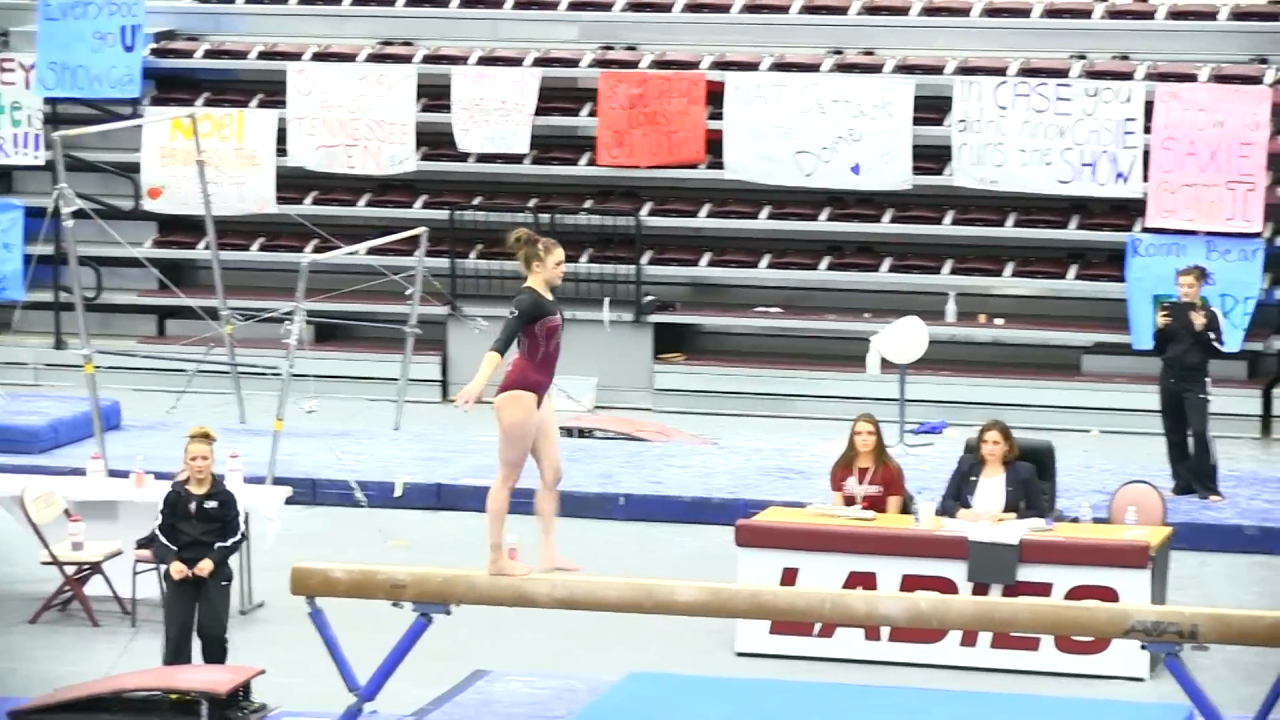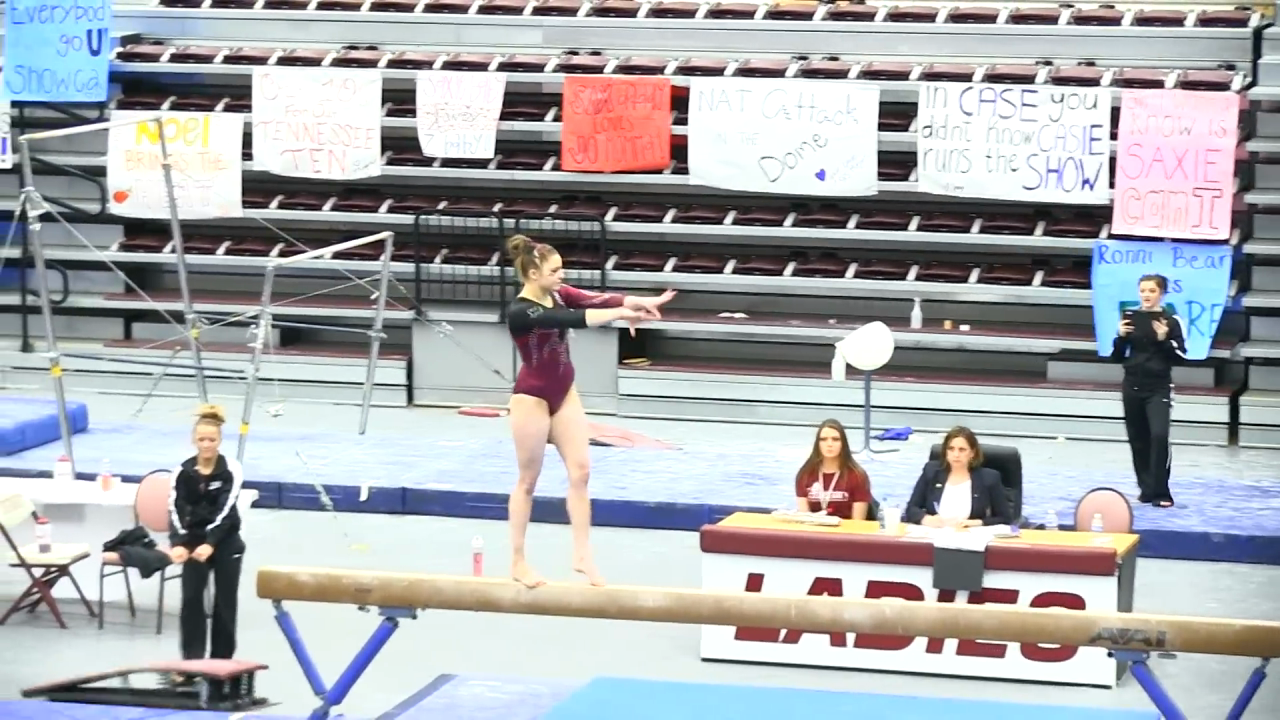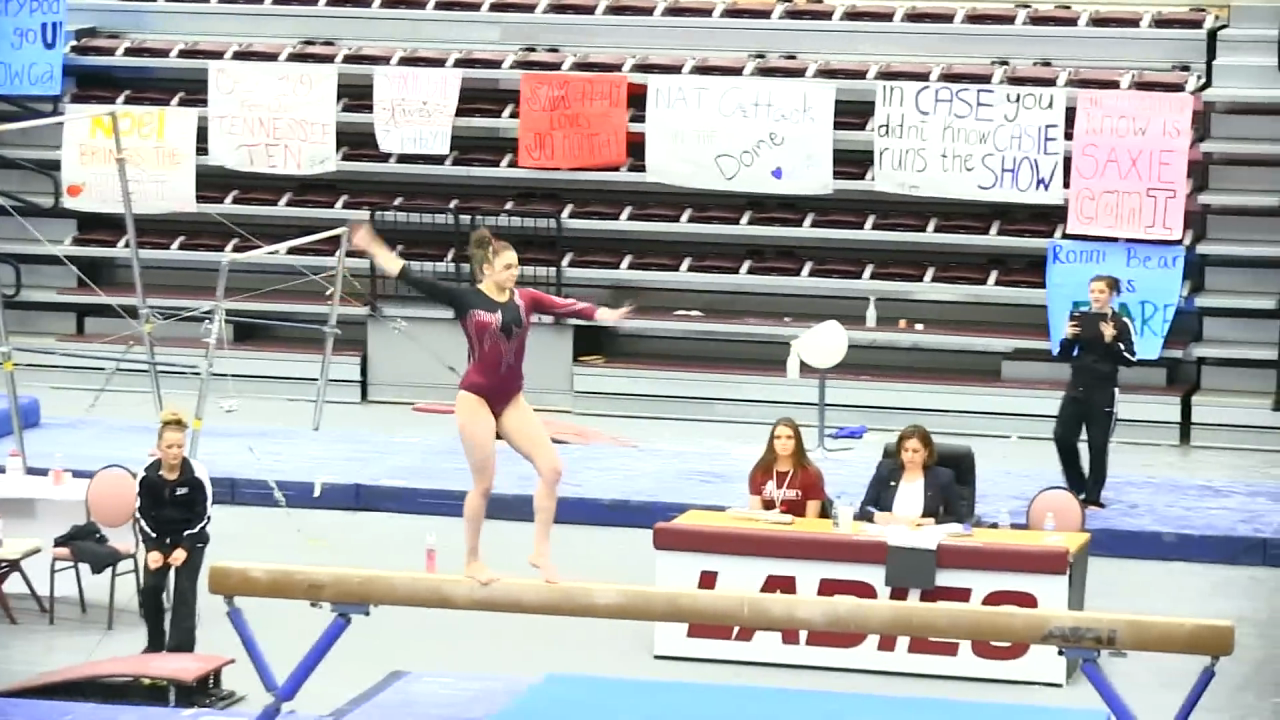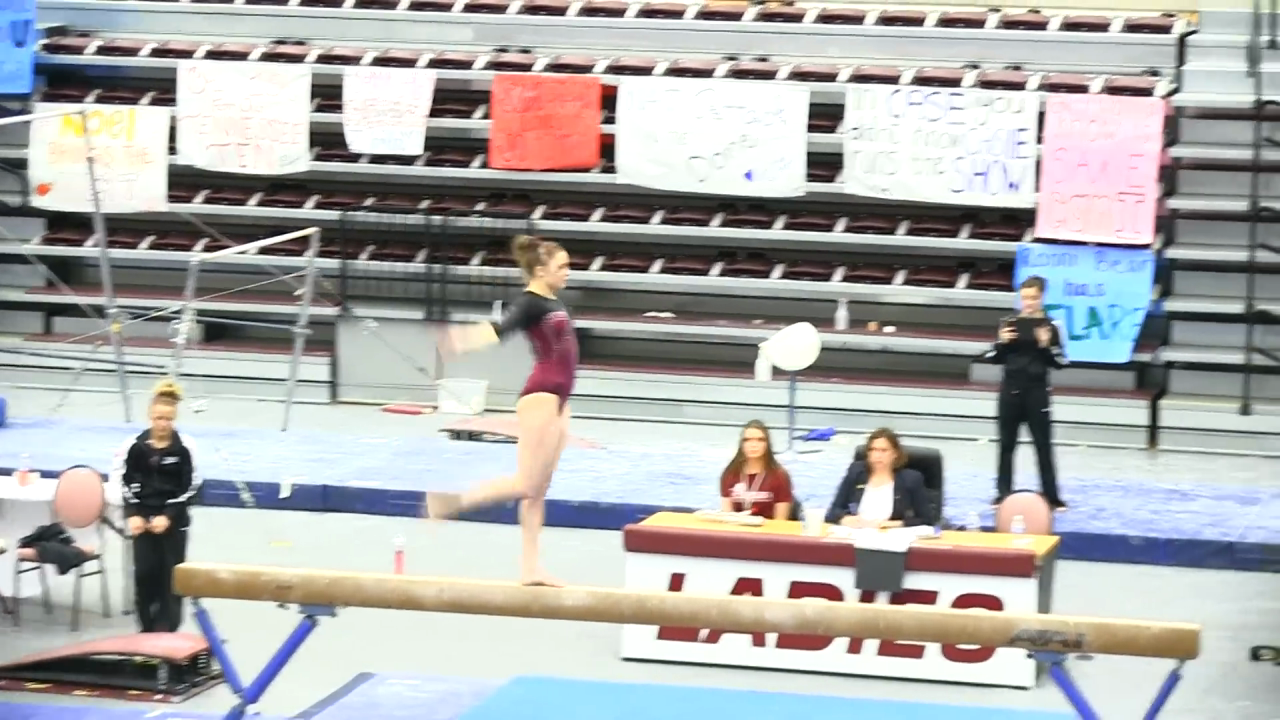
dt=1s
person 1, frame 1
left shoulder: (544, 297)
right shoulder: (526, 300)
right elbow: (501, 343)
right wrist: (478, 382)
left hip: (535, 394)
right hip: (517, 394)
left knee: (552, 474)
right knee: (508, 476)
left ankle: (549, 552)
right ankle: (497, 557)
person 1, frame 2
left shoulder: (557, 293)
right shoulder: (520, 312)
left elbow: (596, 301)
right elbow: (573, 319)
left wrist: (638, 302)
right wrist: (621, 313)
left hip: (564, 395)
right hip: (532, 398)
left knee: (580, 472)
right knee: (528, 480)
left ankle: (582, 555)
right ankle: (518, 562)
person 1, frame 3
left shoulder: (524, 298)
right shoulder: (465, 298)
left elbow: (567, 307)
right elbow: (410, 277)
left wrist: (602, 313)
right wrist: (372, 246)
left hip: (513, 401)
right hip: (476, 399)
left knee: (551, 470)
right knee: (483, 483)
left ankle: (541, 553)
right ankle: (472, 561)
person 1, frame 4
left shoulder: (549, 301)
right shoulder: (530, 304)
right elbow: (503, 326)
right wrist: (468, 340)
left hip: (555, 398)
right hip: (541, 398)
left knee: (537, 485)
right knee: (528, 485)
left ankle: (531, 568)
right ankle: (450, 502)
person 2, frame 1
left shoulder: (225, 495)
right shoulder: (174, 494)
left elbow: (236, 535)
right elbow: (162, 533)
left wrist: (213, 560)
right wrist: (171, 561)
left hip: (214, 571)
right hip: (180, 570)
left knee: (212, 631)
right knee: (176, 632)
person 2, frame 2
left shoulder: (232, 470)
right shoulder: (183, 472)
left elbow: (226, 511)
right elbow: (176, 510)
left wrist: (210, 543)
right wrist: (177, 544)
left hip: (226, 543)
right hip: (194, 542)
left knee: (224, 604)
right knee: (190, 600)
left ankle: (221, 662)
right ankle: (190, 660)
person 2, frame 3
left shoulder: (197, 474)
right shoulder: (147, 476)
left elbow: (203, 515)
right elbow: (143, 514)
left wrist: (184, 548)
right wrist: (152, 548)
left hip: (190, 539)
right hip: (158, 538)
left knee: (184, 594)
right knee: (150, 589)
left ankle: (179, 651)
right ankle: (156, 641)
person 2, frame 4
left shoulder: (185, 447)
right shoulder: (135, 446)
left elbow: (191, 487)
right elbow: (125, 481)
left wrist: (168, 516)
right wrist: (132, 513)
left hip: (174, 518)
right hip: (144, 515)
left knee: (170, 573)
right knee: (144, 572)
left ankle: (165, 631)
right ankle: (148, 627)
person 3, frame 1
left shoulder: (1209, 314)
right shoulder: (1170, 312)
left elbow: (1217, 350)
right elbow: (1159, 350)
left wrist: (1201, 331)
right wrist: (1159, 329)
left hip: (1195, 381)
right hip: (1170, 379)
left knee: (1199, 431)
right knee: (1174, 433)
left ankle: (1207, 486)
right ankle: (1183, 481)
person 3, frame 2
left shoulder: (1171, 321)
right shoulder: (1130, 318)
left elbow: (1180, 356)
right elbow: (1117, 357)
left wrist: (1164, 340)
right wrist: (1120, 337)
left hip: (1158, 388)
right hip: (1132, 386)
left knee: (1159, 436)
right knee: (1138, 440)
left ankle: (1160, 492)
right ankle: (1147, 488)
person 3, frame 3
left shoulder: (1121, 324)
right shoulder: (1079, 319)
left elbow: (1129, 359)
right elbow: (1064, 356)
left wrist: (1111, 342)
right wrist: (1068, 338)
left hip: (1104, 390)
right hip: (1076, 387)
left knee: (1098, 444)
right knee: (1063, 437)
left ankle: (1093, 496)
right ankle: (1077, 483)
person 3, frame 4
left shoulder: (1051, 326)
right shoulder: (1009, 324)
left elbow: (1061, 362)
right elbow: (993, 358)
left wrist: (1046, 346)
right wrist: (1002, 343)
left hip: (1037, 392)
right hip: (1010, 390)
left knee: (1043, 444)
right knee: (1007, 443)
left ankle: (1052, 496)
right ankle: (1003, 493)
